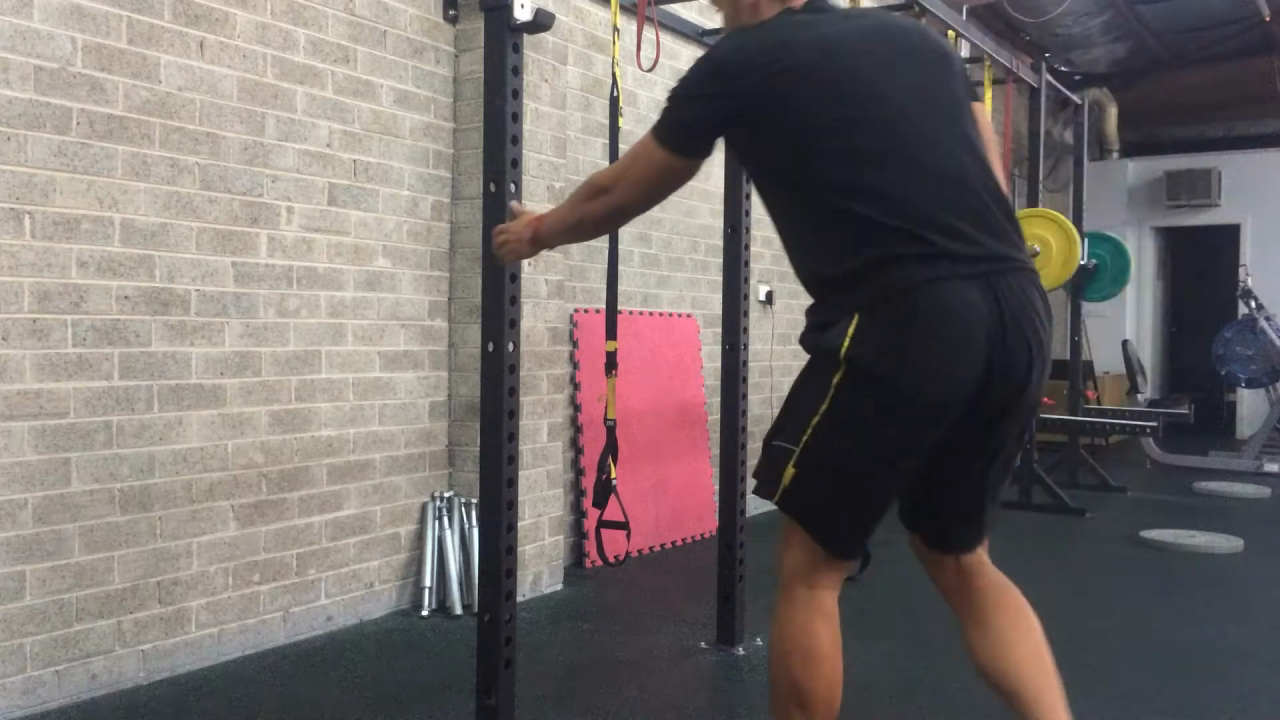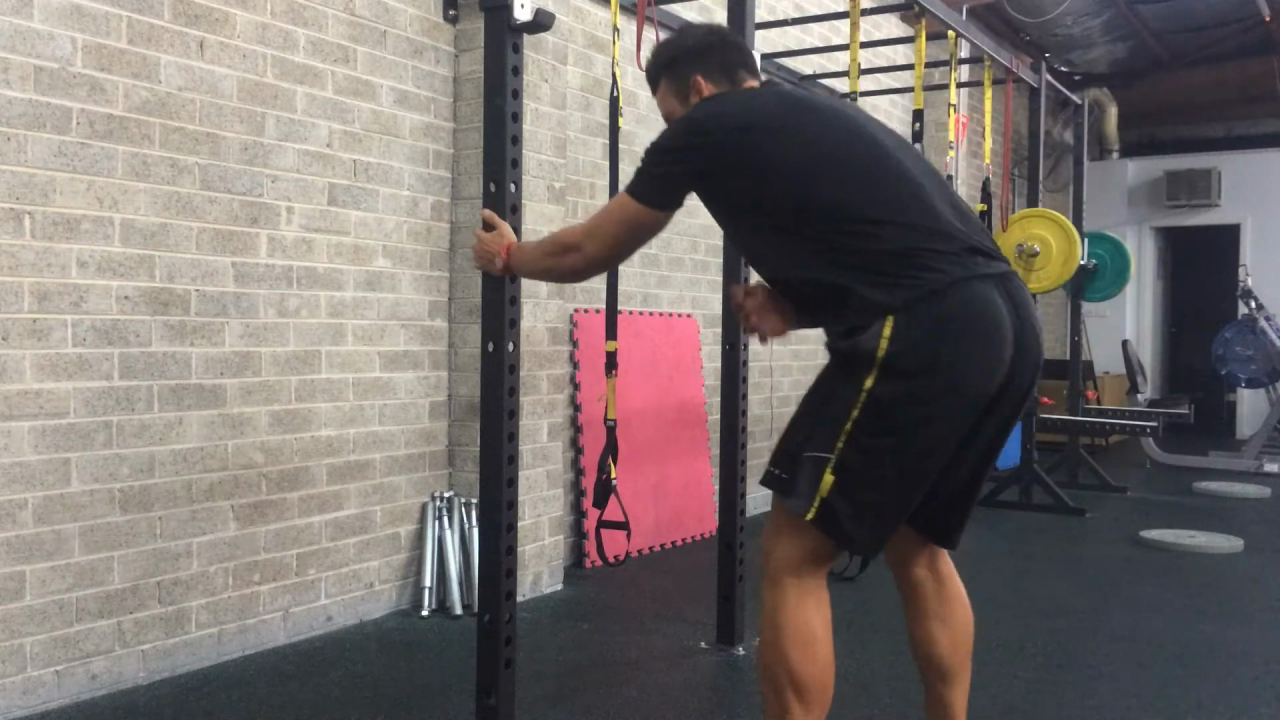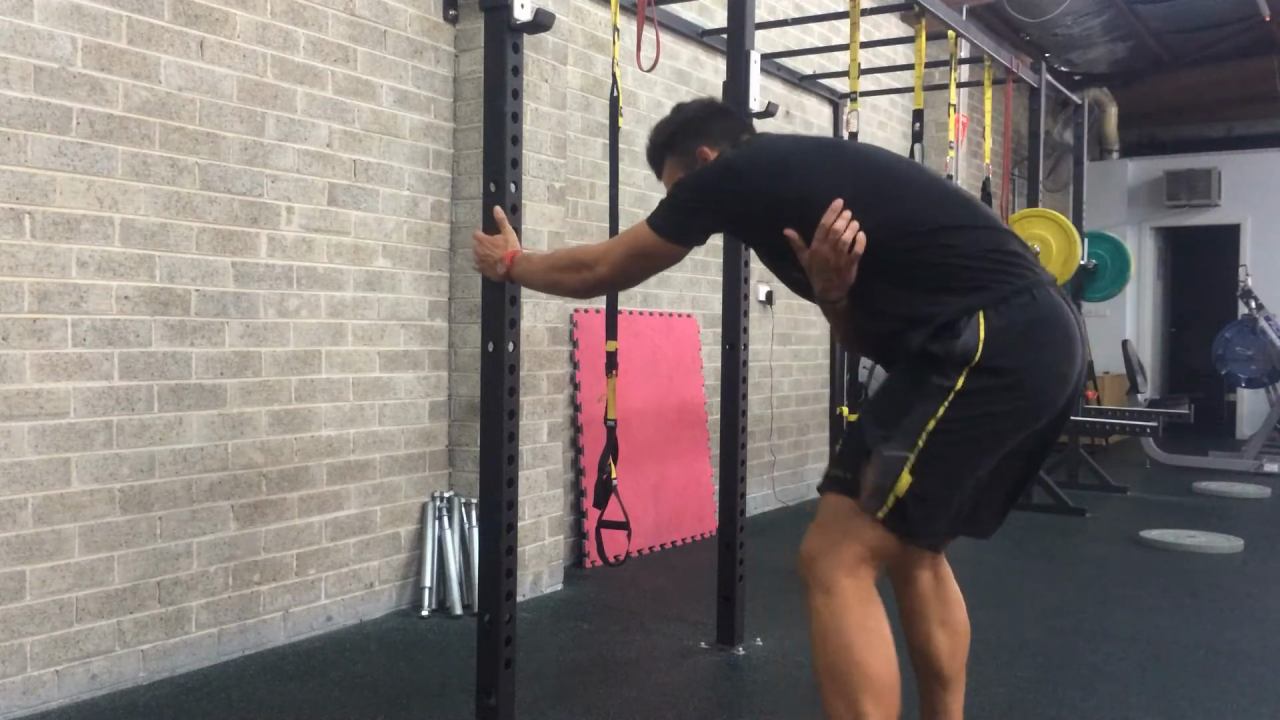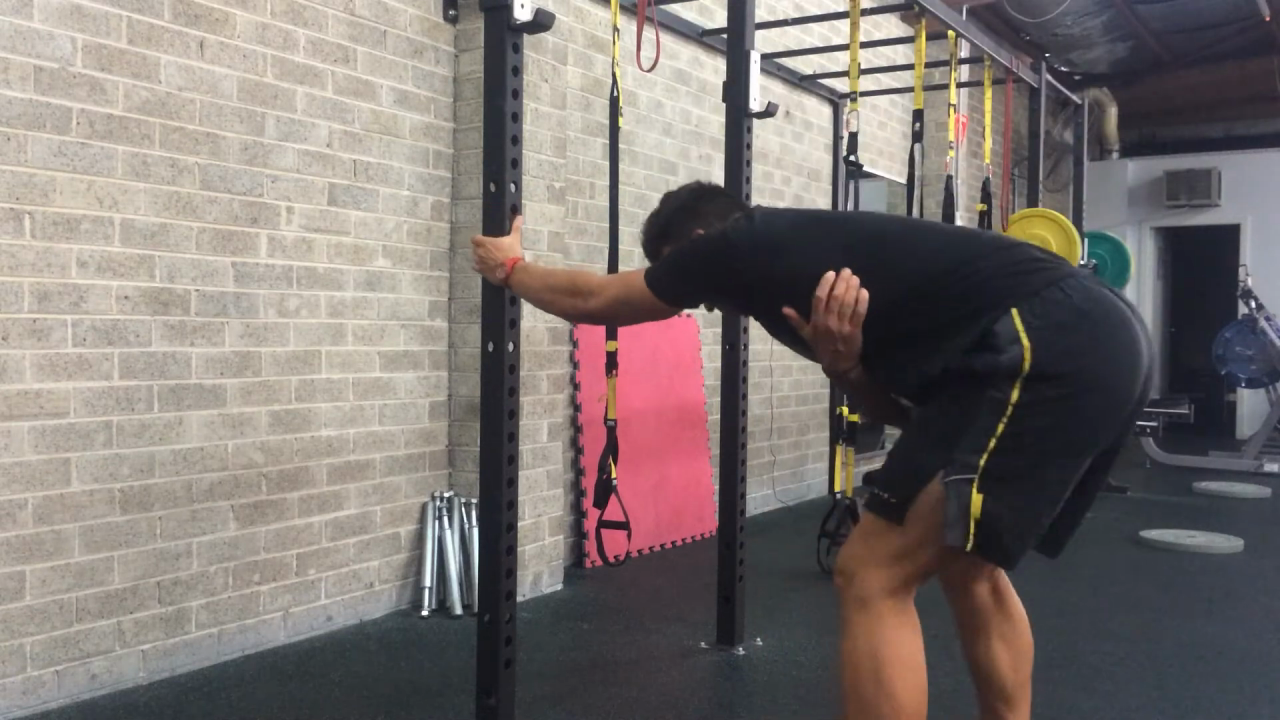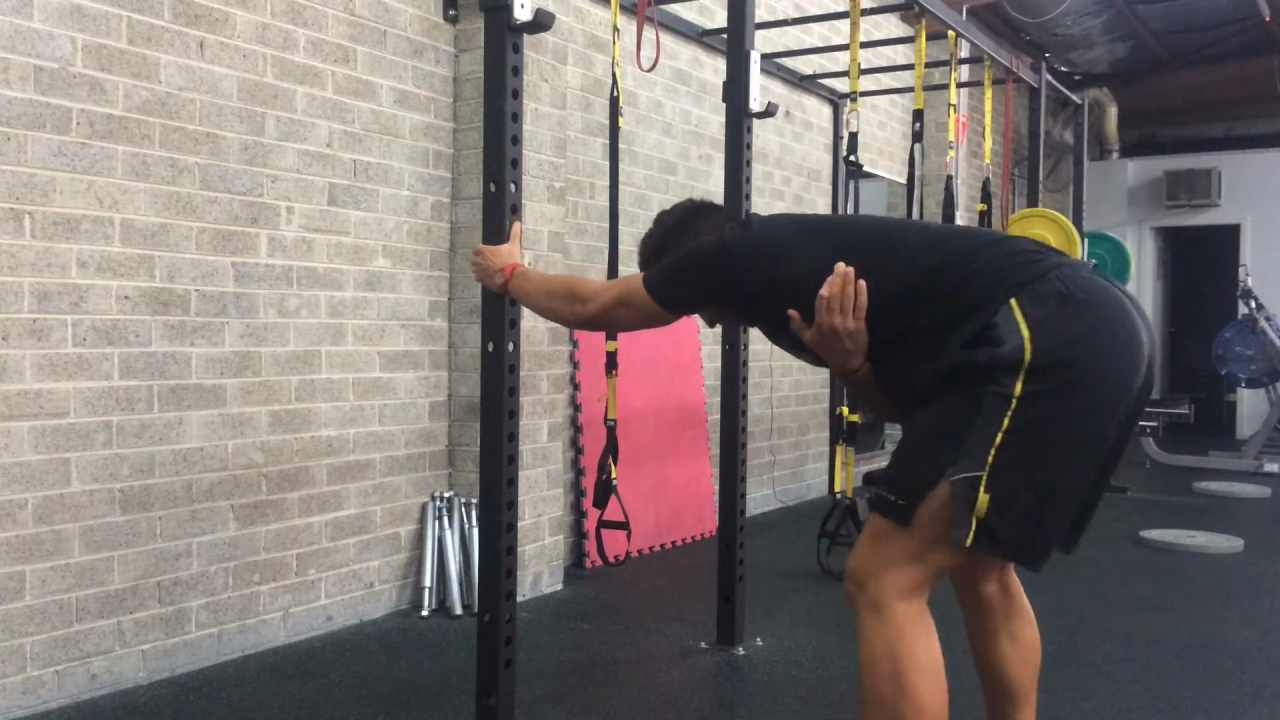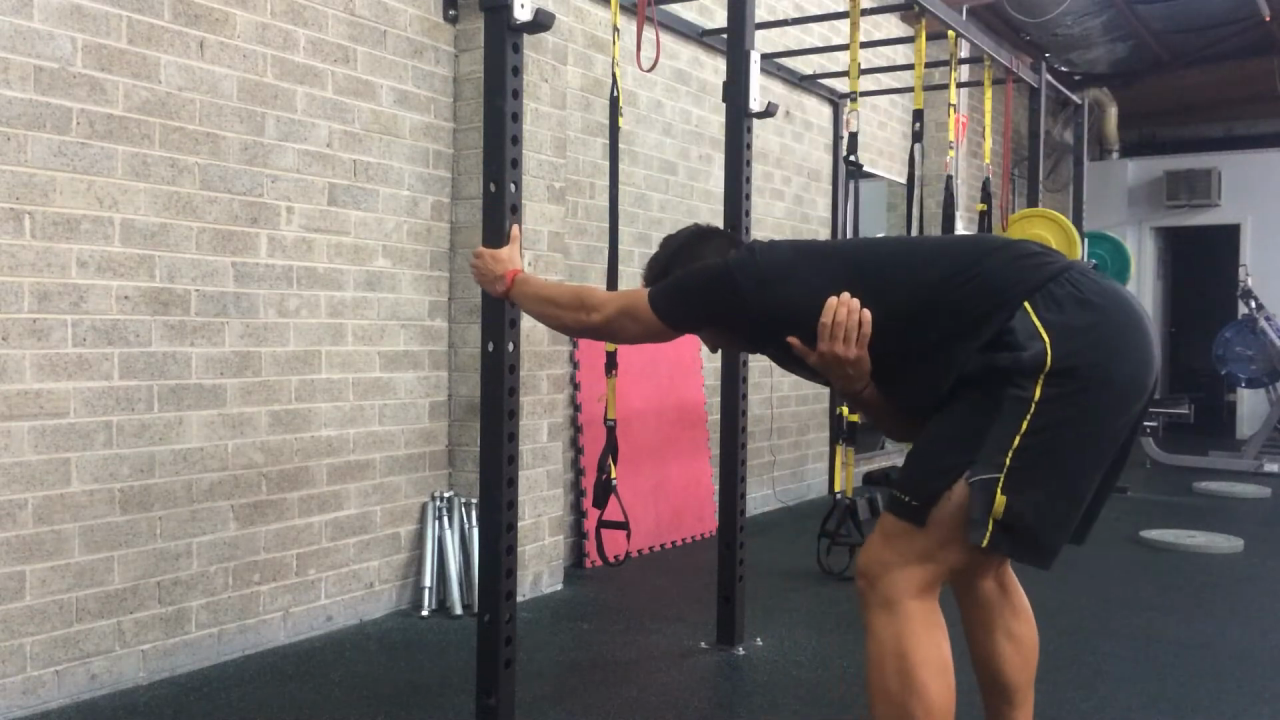
dt=0.4s
person 1, frame 1
left shoulder: (743, 60)
left elbow: (615, 197)
right elbow: (990, 187)
left wrist: (535, 231)
left hip: (906, 325)
right hip: (1015, 310)
left knee: (809, 571)
right knee: (957, 560)
person 1, frame 2
left shoulder: (708, 128)
right shoulder: (818, 120)
left elbow: (587, 252)
left wrist: (506, 254)
right wrist: (794, 307)
left hip: (927, 334)
right hip: (1002, 319)
left knee: (792, 557)
right knee: (915, 550)
person 1, frame 3
left shoulder: (735, 174)
right shoulder: (809, 175)
left elbow: (602, 270)
right elbow: (879, 338)
left wrist: (509, 261)
right wrist: (837, 297)
left hip: (992, 339)
right hip: (1042, 333)
left knee: (836, 562)
right knee: (912, 547)
person 1, frame 4
left shoulder: (736, 248)
right shoulder: (804, 248)
left elbow: (597, 302)
right elbow: (906, 406)
left wrist: (509, 267)
right wrist: (846, 367)
left hip: (1048, 345)
right hip: (1099, 337)
left knee: (871, 579)
right knee: (968, 564)
person 1, frame 5
left shoulder: (734, 254)
right shoulder: (802, 262)
left elbow: (594, 307)
right elbow: (915, 405)
left wrist: (508, 273)
right wrist: (850, 364)
left hip: (1049, 337)
right hip: (1098, 326)
left knee: (885, 580)
right knee: (978, 564)
person 1, frame 6
left shoulder: (738, 281)
right shoulder: (806, 283)
left elbow: (596, 316)
right elbow: (918, 422)
left wrist: (509, 278)
right wrist: (856, 384)
left hip: (1059, 342)
right hip: (1101, 330)
left knee: (896, 578)
right knee: (975, 563)
